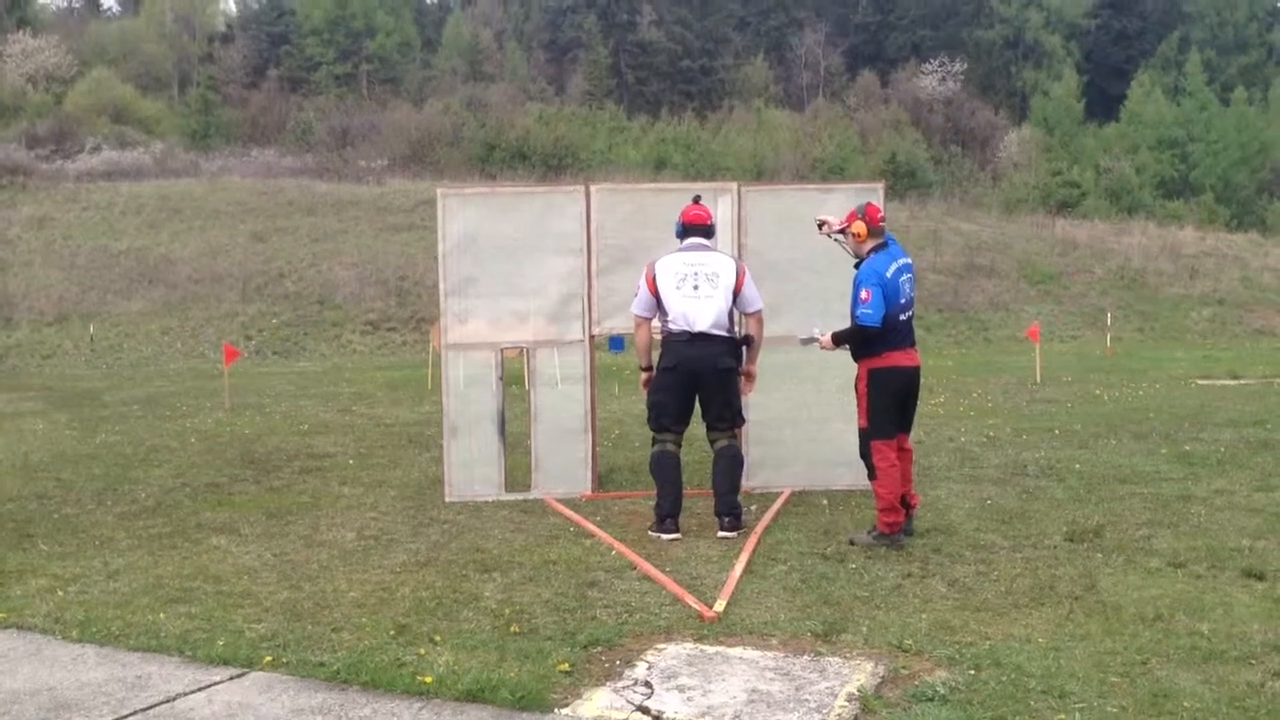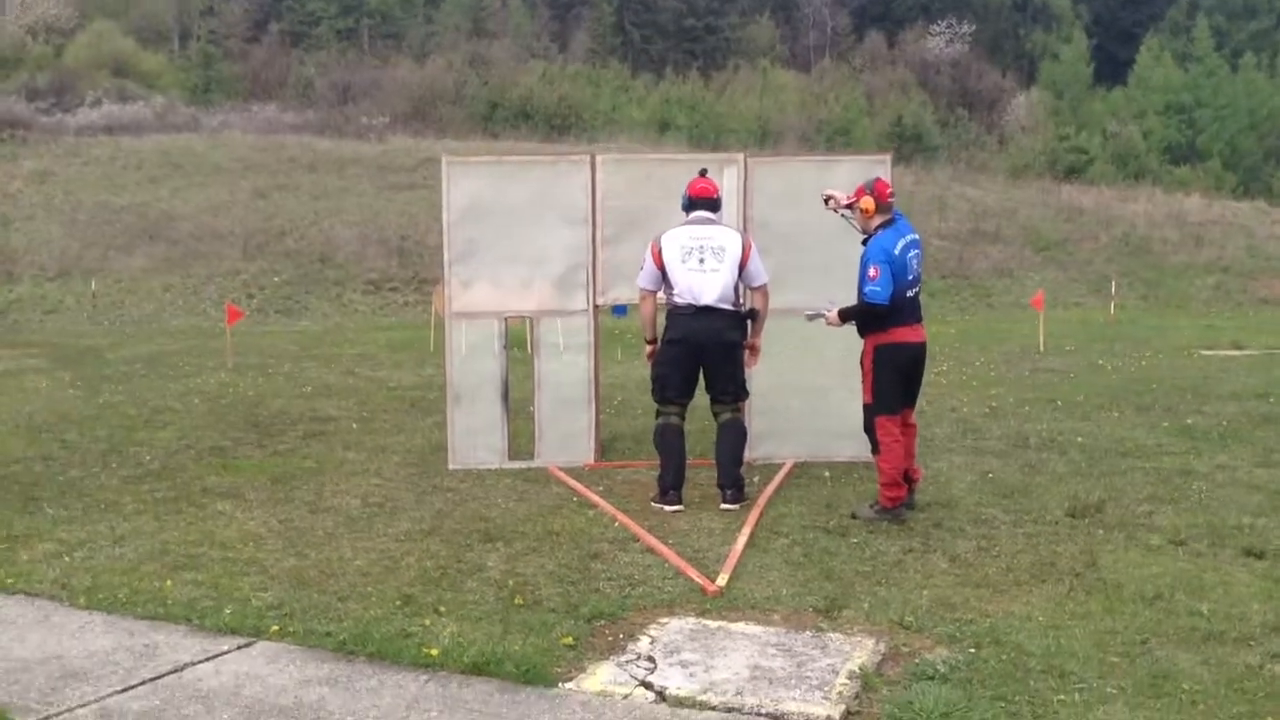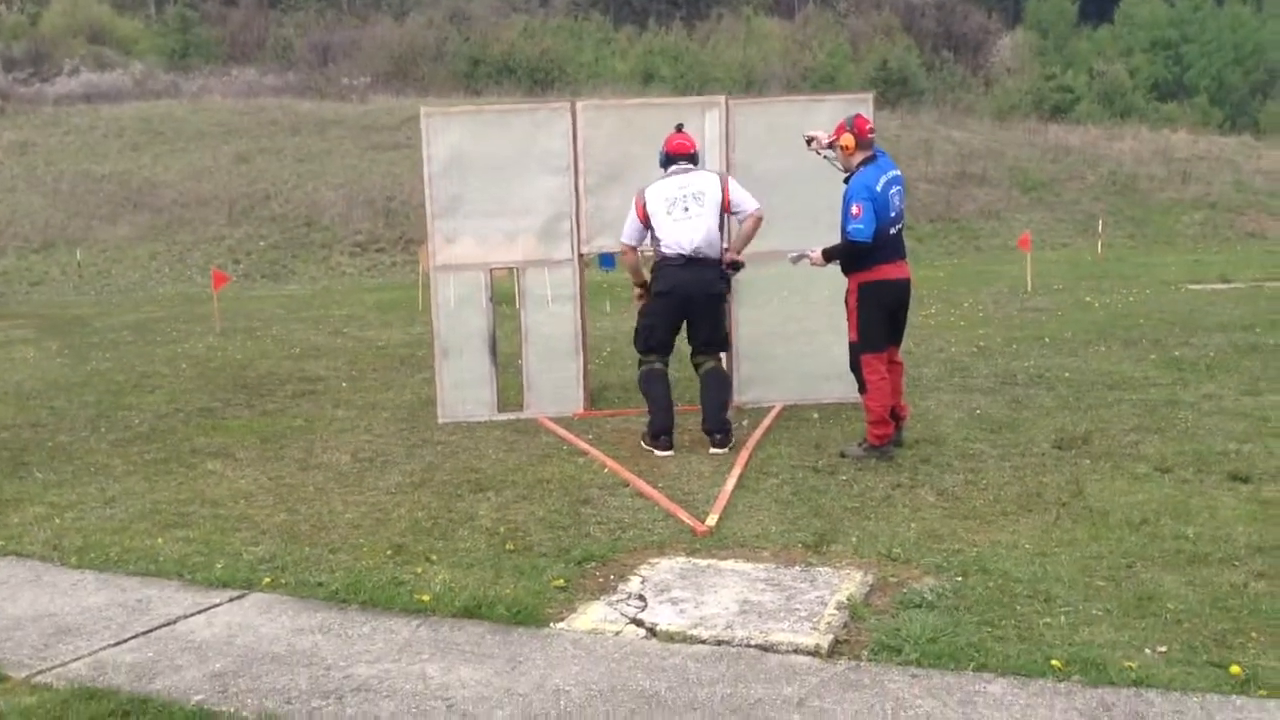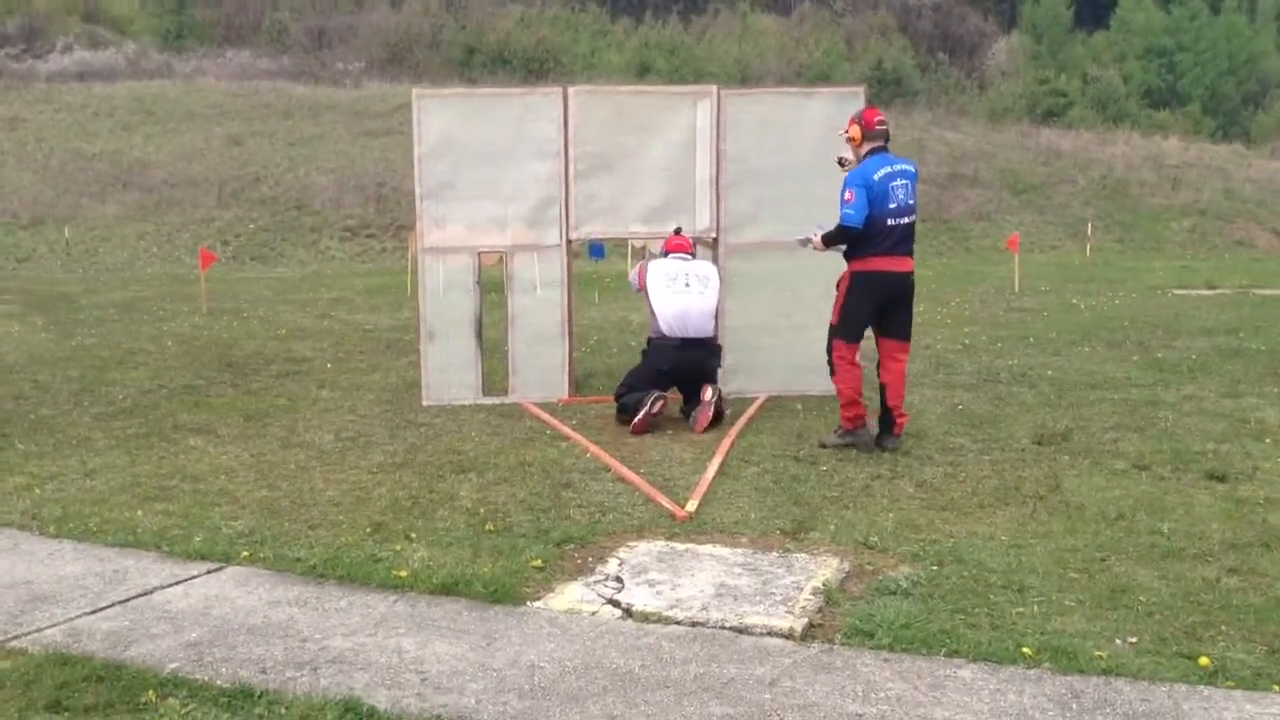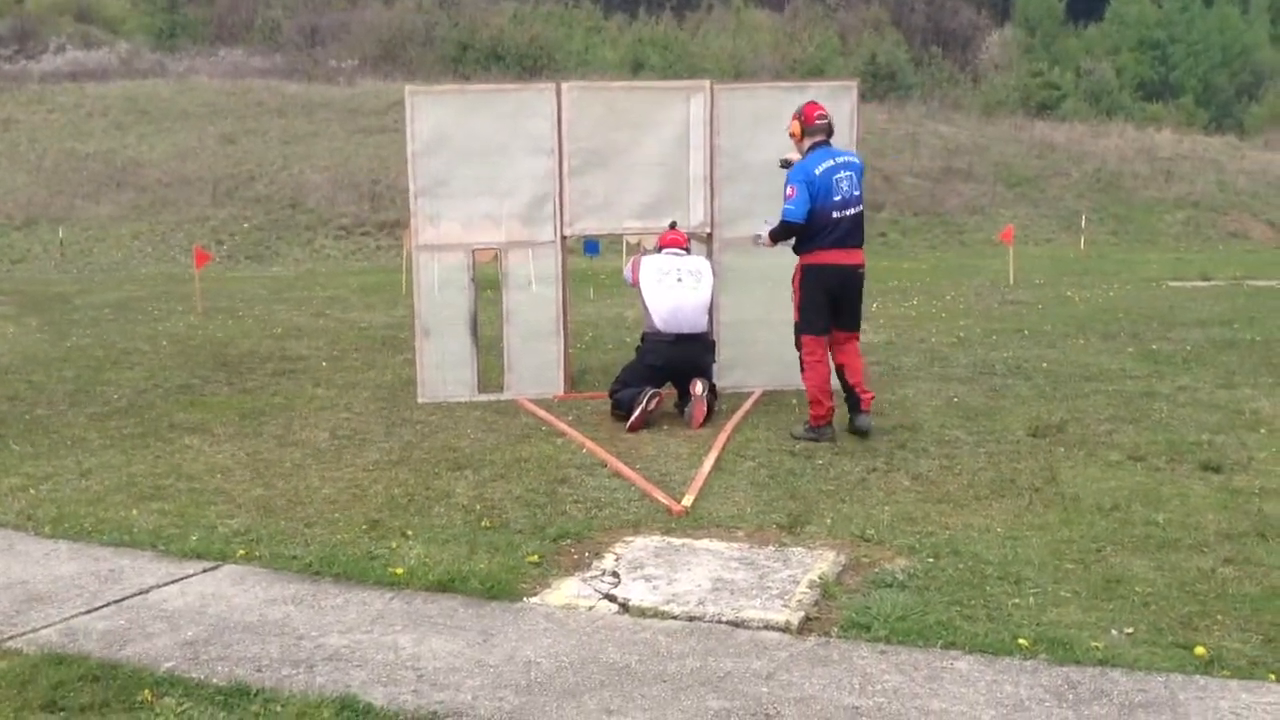
dt=1s
person 1, frame 1
left shoulder: (869, 271)
right shoulder: (898, 253)
left elbow: (867, 326)
right elbow: (881, 238)
left wrist: (836, 339)
right wrist: (841, 227)
left hip: (880, 370)
right hip: (908, 363)
left knee: (879, 449)
right knee: (899, 443)
left ankle: (889, 527)
right ankle: (905, 514)
person 1, frame 2
left shoulder: (878, 248)
right shoulder: (906, 229)
left elbow: (875, 304)
right elbow: (887, 214)
left wrist: (842, 315)
right wrist: (847, 203)
left hip: (887, 346)
right hip: (914, 339)
left knee: (883, 423)
right knee: (903, 418)
left ankle: (891, 501)
right ankle: (907, 487)
person 1, frame 3
left shoulder: (859, 186)
right shoulder: (888, 166)
left elbow: (859, 242)
right elbow: (871, 152)
left wrist: (826, 255)
right wrist: (829, 142)
left hip: (871, 284)
right hip: (899, 277)
left knee: (869, 362)
right knee: (889, 356)
left ankle: (879, 440)
right ankle: (895, 424)
person 1, frame 4
left shoulder: (859, 177)
right shoulder: (908, 168)
left elbow: (851, 227)
left wrist: (825, 240)
left hip: (867, 274)
right hip: (902, 273)
left knee: (841, 348)
right knee: (894, 353)
left ankle: (853, 426)
right ankle: (891, 430)
person 1, frame 5
left shoulder: (802, 172)
right shoulder: (853, 161)
left elbow: (794, 222)
left wrist: (771, 236)
left hip: (817, 268)
right hip: (853, 265)
left knee: (813, 346)
right knee: (847, 341)
left ankle: (821, 423)
right ankle: (861, 410)
person 2, frame 1
left shoulder: (658, 267)
right shoulder: (732, 266)
left elbow: (641, 322)
right elbow: (755, 317)
left wrist: (646, 367)
right wrist: (750, 362)
left hip: (676, 354)
right hip: (720, 354)
left knee: (666, 437)
right knee: (725, 435)
left ankle: (667, 520)
right ankle: (728, 518)
person 2, frame 2
left shoulder: (664, 241)
right shoulder: (738, 240)
left elbow: (647, 295)
right elbow: (760, 291)
left wrist: (650, 339)
right wrist: (755, 335)
left hip: (681, 327)
right hip: (724, 327)
left knee: (670, 409)
right knee: (728, 409)
left ankle: (670, 492)
right ankle: (731, 490)
person 2, frame 3
left shoulder: (648, 194)
right shoulder: (718, 182)
left elbow: (627, 249)
right elbow: (755, 215)
left wrist: (641, 284)
right wrist: (733, 252)
left hip: (668, 278)
right hip: (708, 277)
left knee: (653, 358)
right knee: (709, 358)
left ankle: (661, 435)
right ankle: (719, 434)
person 2, frame 4
left shoulder: (650, 268)
right shoulder: (710, 270)
left elbow: (635, 279)
left hip: (664, 352)
right hip: (703, 353)
left knee: (625, 398)
right knee: (697, 403)
left ankle: (646, 403)
right ankle: (706, 404)
person 2, frame 5
left shoulder: (643, 263)
right shoulder: (704, 265)
left elbow: (629, 273)
left hip: (658, 347)
right hip: (697, 349)
left knee: (619, 395)
right knee: (704, 396)
left ankle: (641, 399)
right ankle: (698, 399)
